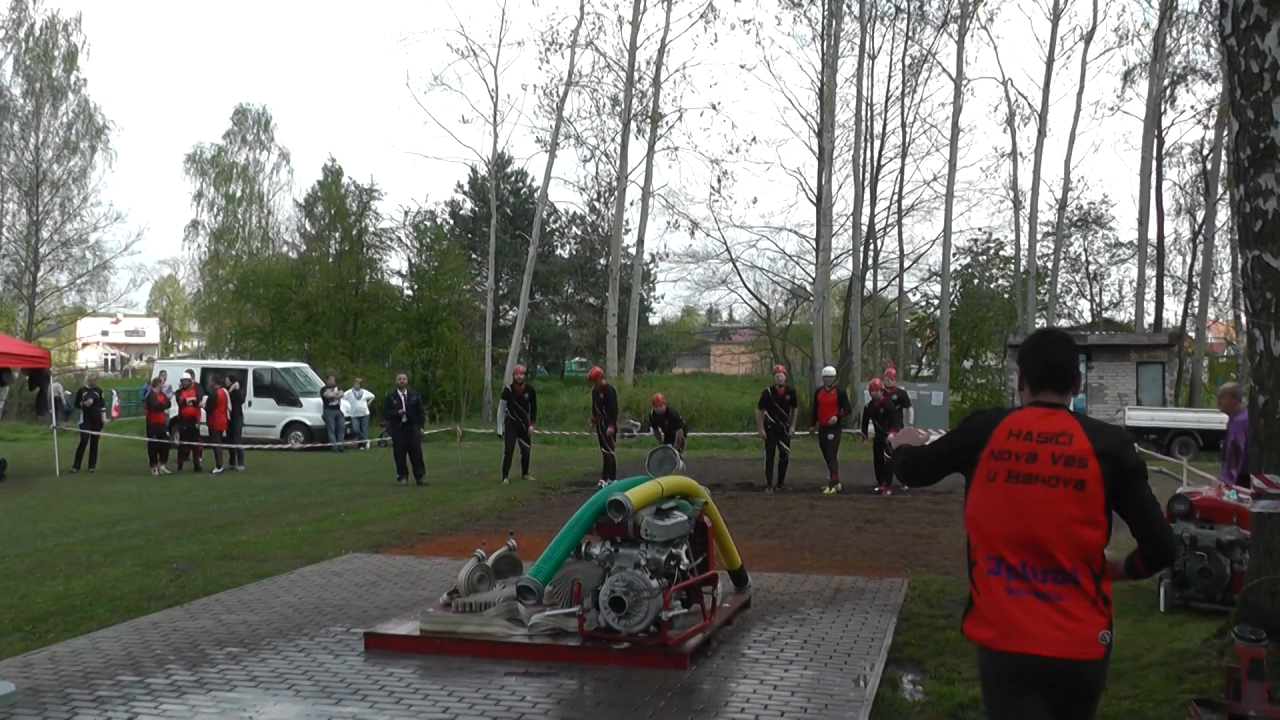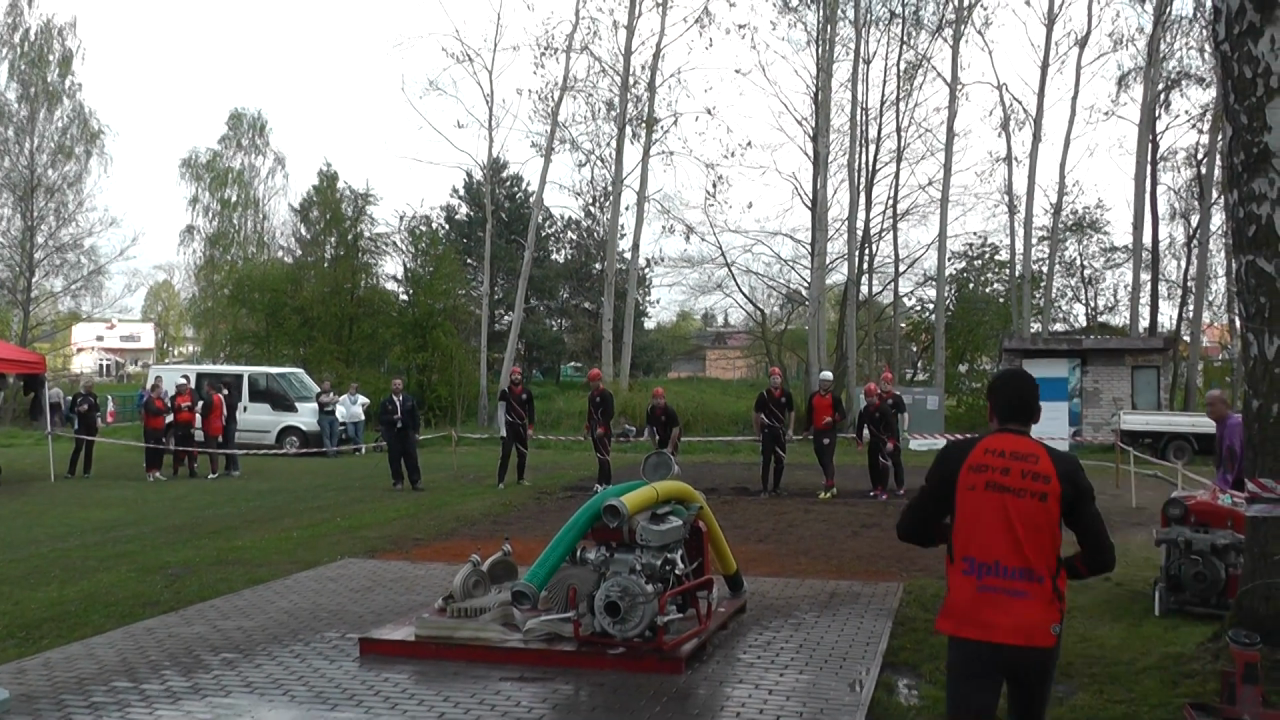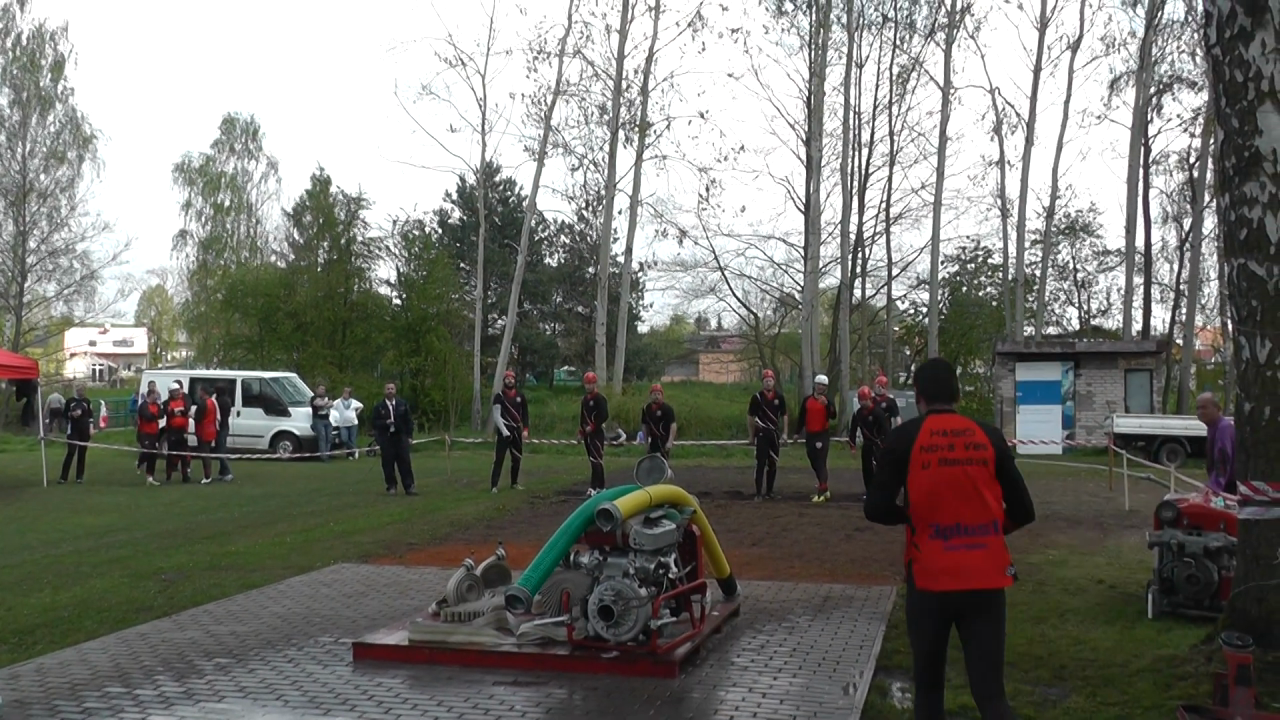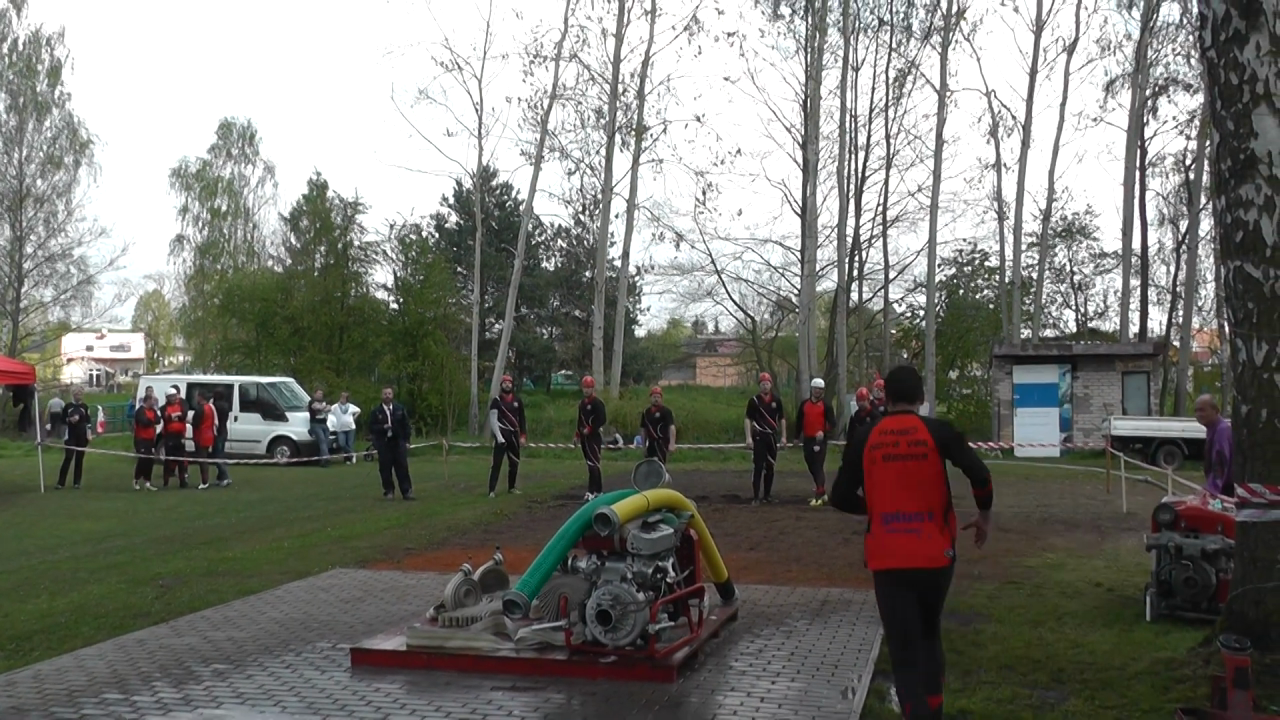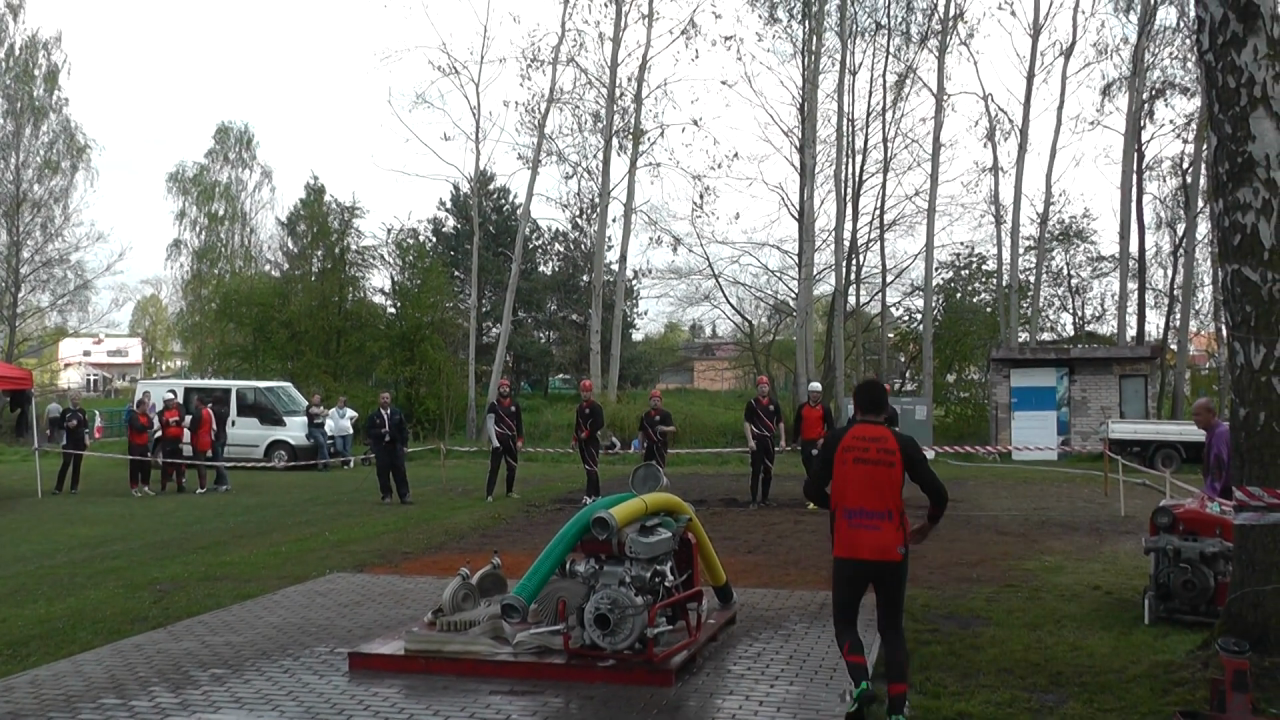
dt=0.3s
person 1, frame 1
left shoulder: (982, 432)
right shoulder: (1108, 443)
left elbow: (912, 469)
right elbow: (1161, 547)
left wrist: (905, 446)
right wrist: (1123, 567)
left hip: (1007, 640)
right hip: (1083, 644)
person 1, frame 2
left shoulder: (958, 457)
right shoulder: (1063, 468)
left elbow: (910, 529)
right elbow: (1102, 557)
left hip: (971, 628)
right hip: (1038, 633)
person 1, frame 3
left shoulder: (905, 437)
right shoulder: (989, 437)
left elbow: (876, 508)
right elbow: (1023, 511)
left hip: (928, 579)
right hip: (986, 579)
left knee: (927, 678)
person 1, frame 4
left shoulder: (865, 438)
right shoulder: (940, 431)
left elbow: (840, 497)
right elbow: (980, 476)
right wrist: (984, 516)
left hip: (888, 561)
right hip: (936, 557)
left knee: (904, 654)
right knee: (928, 636)
person 1, frame 5
left shoulder: (836, 440)
right shoulder: (903, 445)
left elbow: (813, 490)
right elbow: (938, 495)
right wrist: (928, 525)
left hip: (848, 550)
right hip: (891, 551)
left knee: (845, 621)
right knee: (892, 627)
left ankle: (862, 684)
